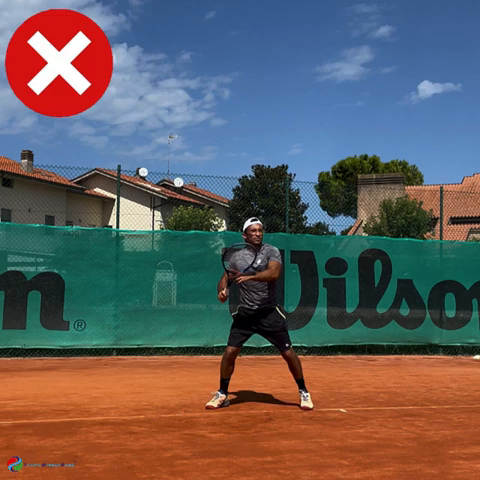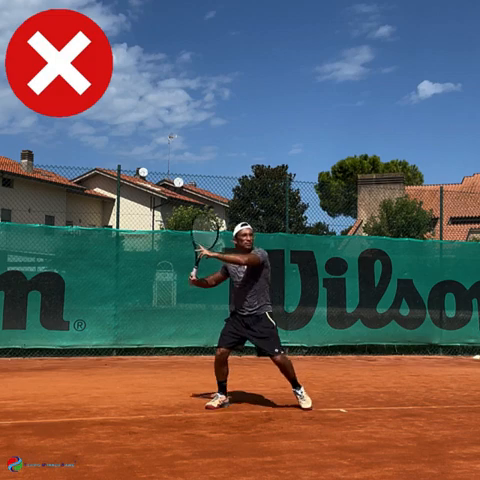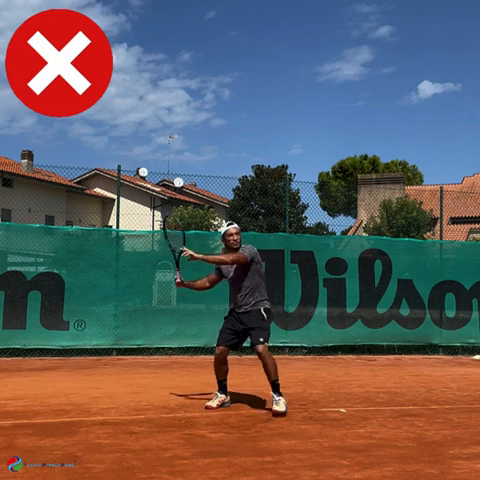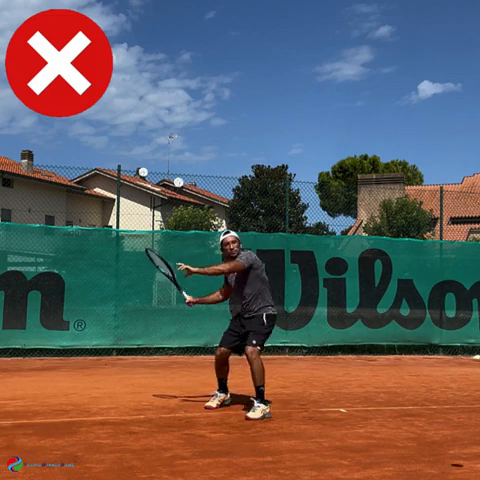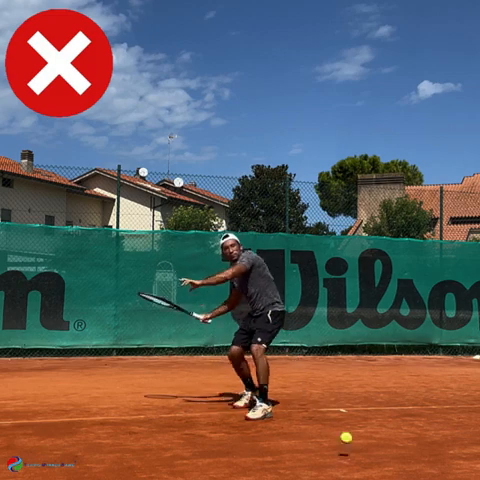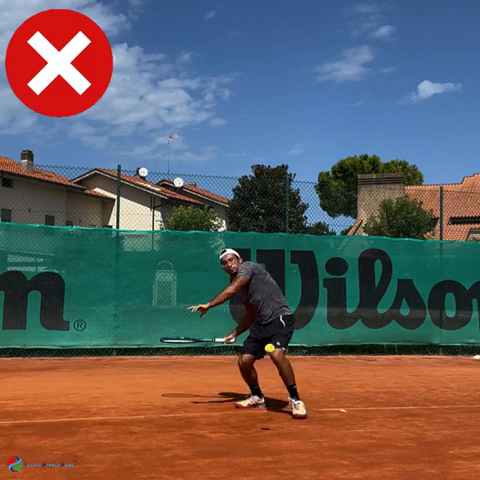
dt=0.2s
person 1, frame 1
left shoulder: (272, 252)
right shoulder: (237, 257)
left elbow: (274, 274)
right elbow: (224, 279)
left wrist: (250, 277)
right wrist: (222, 290)
left hip: (269, 313)
right hip: (245, 314)
left knee: (288, 353)
right knee: (230, 352)
left ankle: (303, 392)
right ankle: (222, 394)
person 1, frame 2
left shoulder: (260, 254)
right shoulder: (229, 263)
left elbow: (244, 260)
right elbow: (214, 280)
left wrist: (213, 255)
right wrist: (197, 281)
left hip: (261, 317)
right hip: (237, 317)
left knee: (279, 358)
right knee: (221, 354)
left ankle: (298, 390)
right ankle: (222, 394)
person 1, frame 3
left shoulder: (250, 251)
right shoulder: (223, 262)
left elbow: (230, 258)
right elbow: (209, 281)
left wrist: (198, 256)
right wrist: (186, 284)
left hip: (258, 311)
right hip: (237, 313)
left knee: (262, 349)
right knee: (220, 353)
left ankle: (277, 396)
right ankle: (222, 394)
person 1, frame 4
left shoulder: (248, 257)
right shoulder: (230, 271)
left elbow: (223, 268)
right elbow: (223, 294)
left wrist: (196, 270)
right wrist: (196, 300)
left hip: (264, 315)
right hip: (244, 316)
left knee: (251, 352)
right knee: (221, 353)
left ankle: (261, 404)
right ankle: (222, 394)
person 1, frame 5
left shoulder: (249, 256)
right shoulder: (236, 274)
left elbow: (227, 274)
right elbow: (234, 301)
left wrist: (200, 282)
right wrist: (211, 315)
left hip: (272, 313)
right hip: (255, 315)
left knee: (257, 350)
right knee: (234, 353)
left ankle: (263, 403)
right ankle: (252, 393)
person 1, frame 6
left shoulder: (249, 267)
right shoulder: (242, 290)
left elbow: (231, 289)
right elbow: (250, 316)
left wrist: (208, 305)
right wrist: (234, 333)
left hip: (281, 318)
right hip: (262, 324)
left knee: (276, 354)
right knee: (243, 361)
left ankle: (295, 400)
right ankle: (257, 396)
